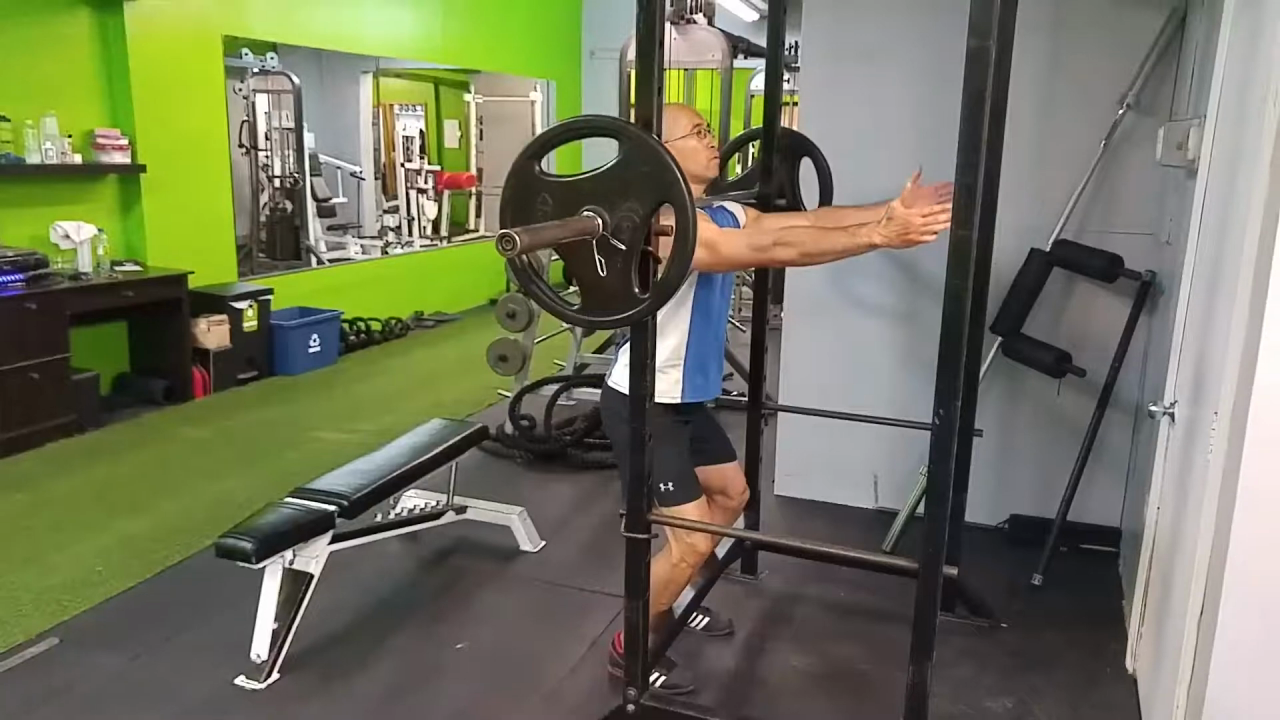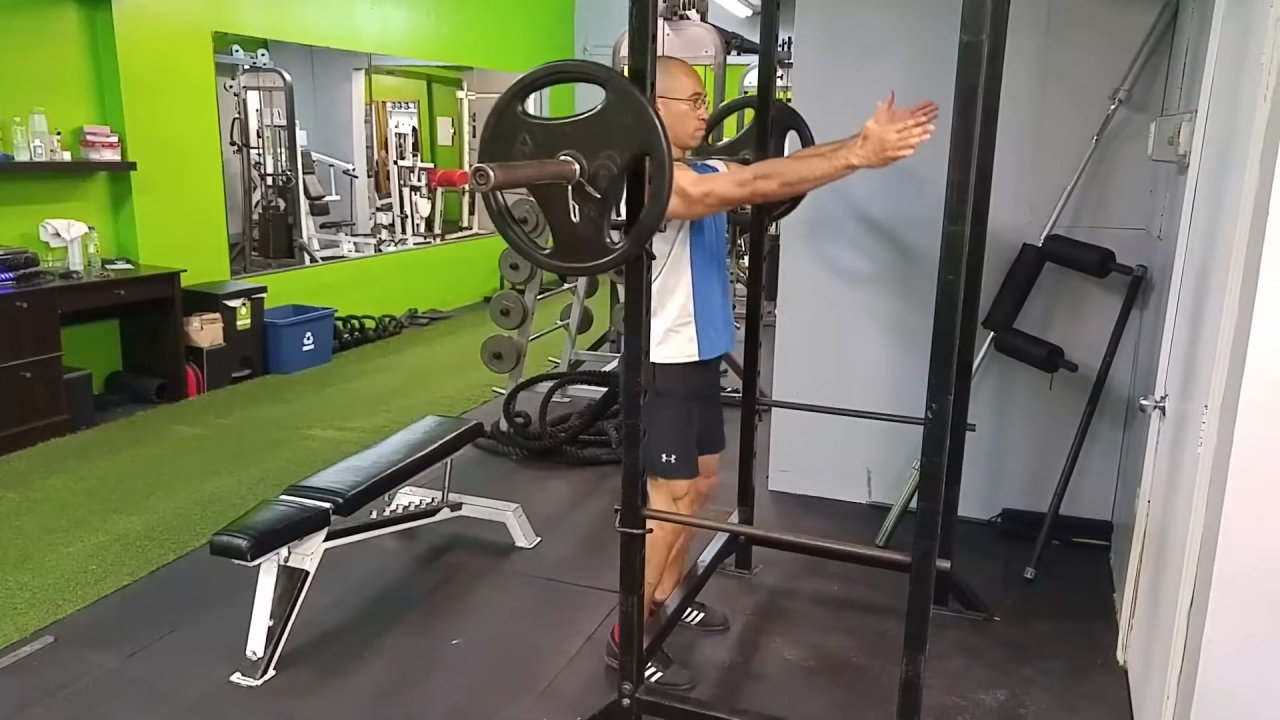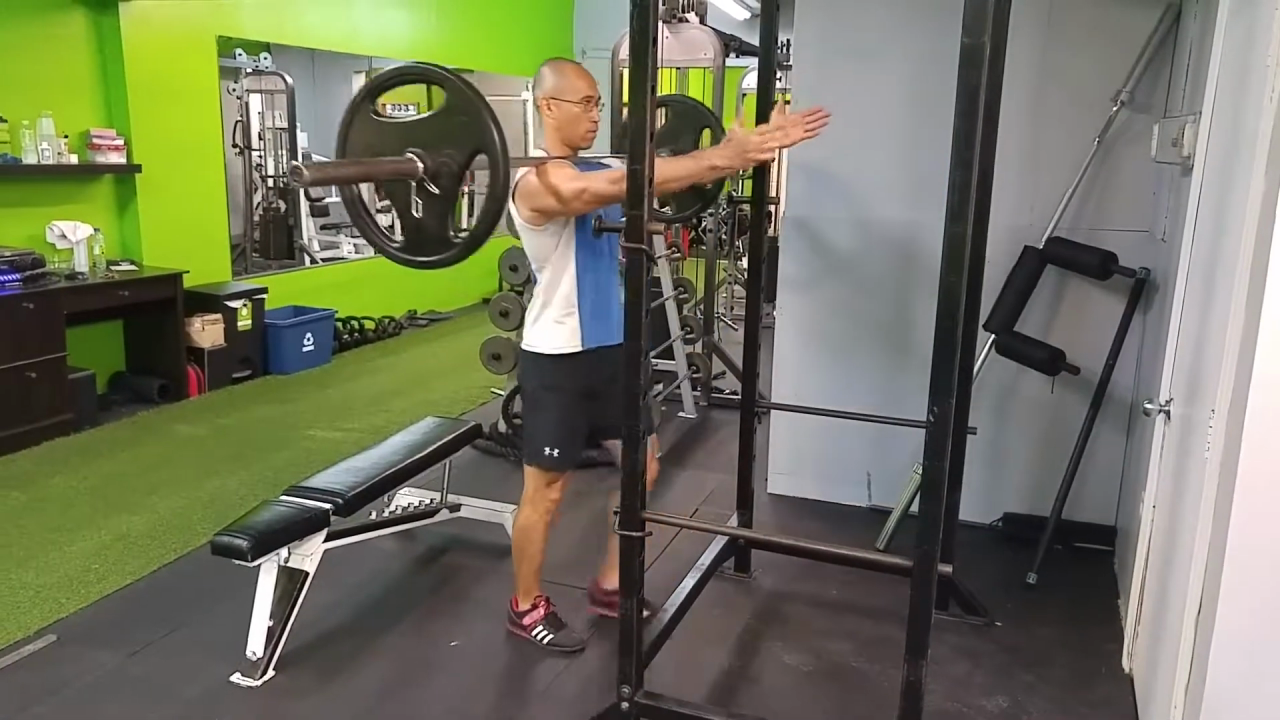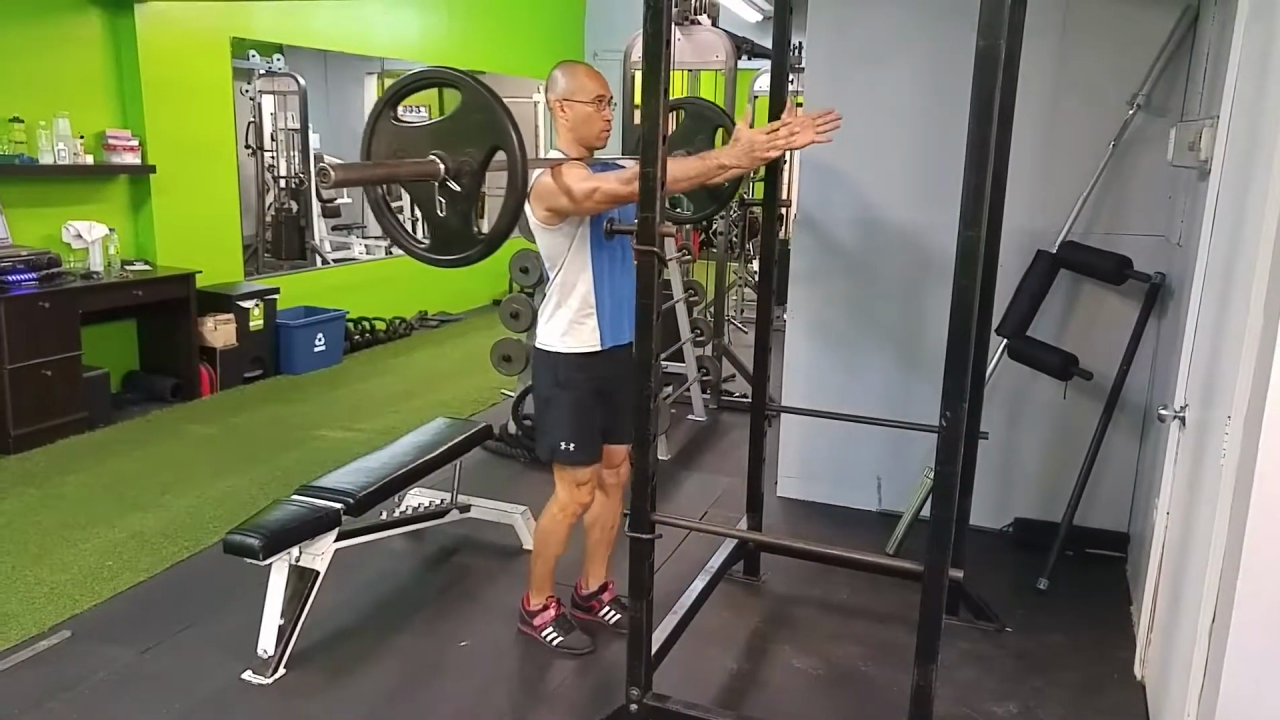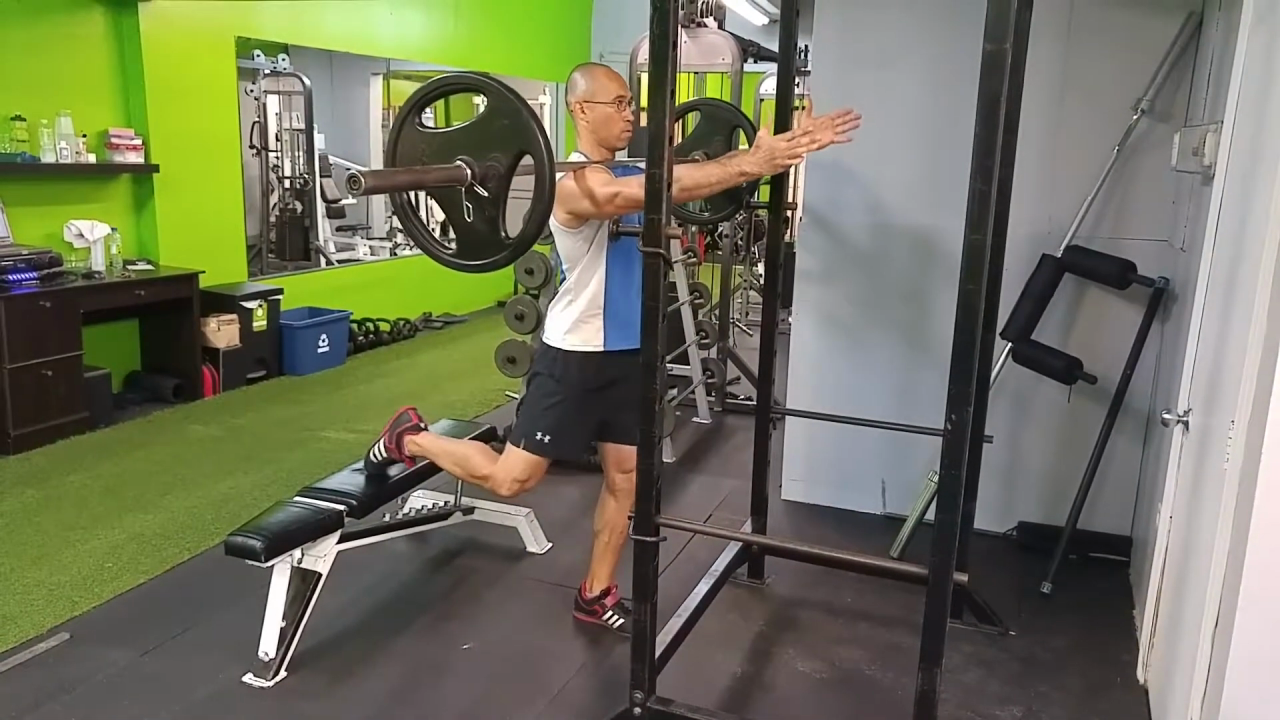
dt=1s
person 1, frame 1
left shoulder: (724, 215)
left elbow: (799, 223)
right elbow: (775, 250)
left wrist: (891, 210)
right wrist: (879, 235)
left hip: (686, 396)
right hip: (643, 403)
left knee: (731, 495)
right knee: (692, 540)
left ankle: (669, 601)
right ankle: (630, 647)
person 1, frame 2
left shoulder: (705, 172)
left elbow: (776, 169)
right elbow: (758, 186)
left wrist: (865, 139)
right wrist: (859, 157)
left hip: (700, 357)
right hip: (664, 365)
left knee: (697, 488)
right knee: (670, 505)
left ankle: (664, 596)
right ankle: (629, 639)
person 1, frame 3
left shoulder: (596, 173)
right shoulder: (539, 183)
left elbow: (647, 179)
right elbow: (624, 186)
left wrist: (759, 142)
right wrist: (724, 156)
left hip: (607, 348)
right hip: (555, 358)
left knee: (642, 467)
right knee: (545, 490)
left ankle: (609, 586)
right ankle: (526, 607)
person 1, frame 4
left shoulder: (607, 173)
right shoulder: (554, 182)
left elbow: (679, 176)
right elbow: (631, 185)
left wrist: (767, 146)
right wrist: (727, 157)
left hip: (616, 348)
right hip: (569, 356)
left knee: (615, 474)
right knee: (575, 491)
left ankle: (592, 591)
right ankle: (538, 605)
person 1, frame 5
left shoulder: (628, 174)
right shoulder: (576, 184)
left elbow: (677, 179)
right elbow: (655, 191)
left wrist: (785, 147)
right wrist: (750, 165)
left hip: (626, 352)
right hip: (574, 356)
left knee: (626, 477)
right knee: (510, 477)
left ankle: (597, 595)
right ankle: (409, 438)
